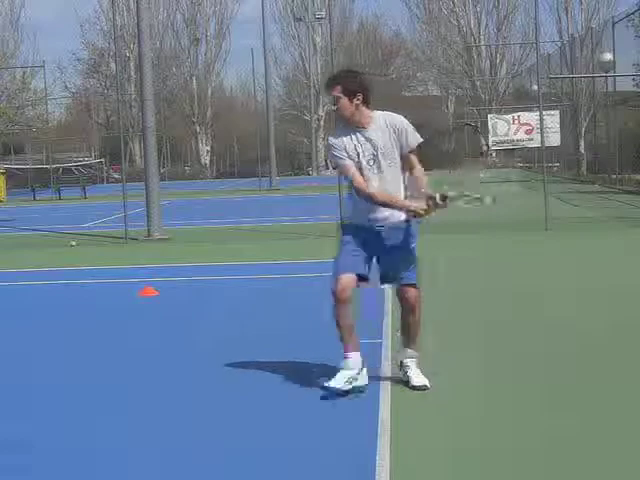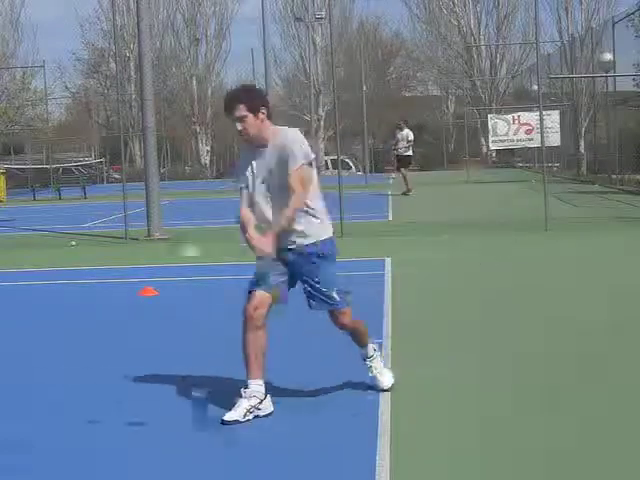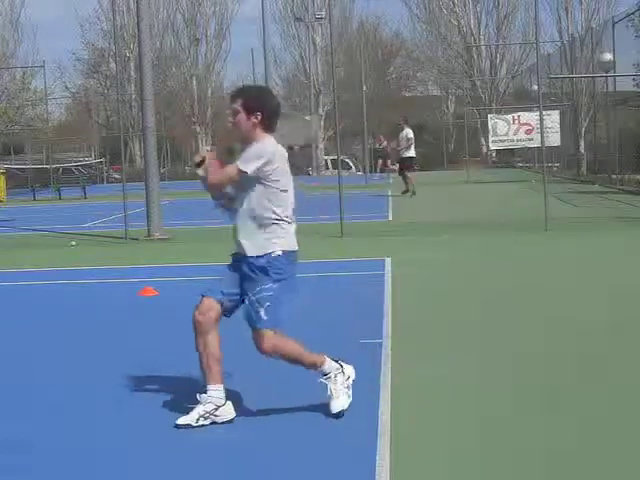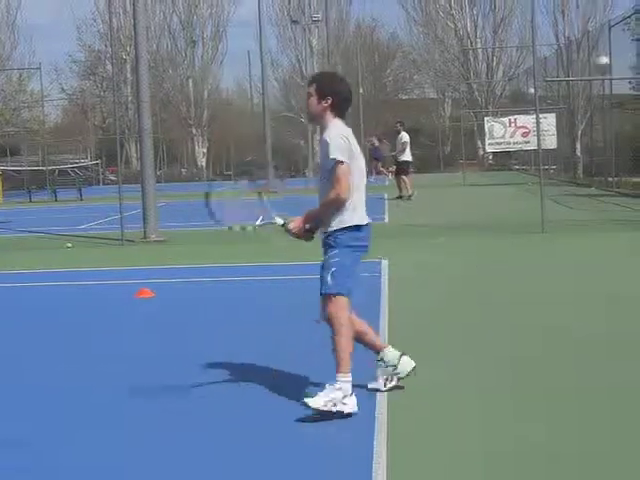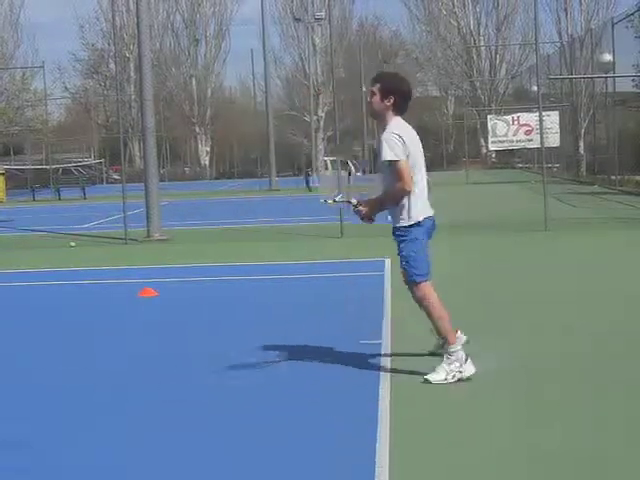
dt=0.4s
person 1, frame 1
left shoulder: (395, 124)
right shoulder: (337, 139)
left elbow: (414, 167)
right elbow: (361, 187)
left wrist: (427, 193)
right wrist: (408, 204)
left hip: (396, 226)
right hip: (358, 227)
left knee: (409, 296)
right knee: (342, 289)
left ankle: (408, 361)
right ankle: (353, 362)
person 1, frame 2
left shoulder: (291, 142)
right shoulder: (246, 157)
left elbow: (299, 197)
right elbow: (246, 208)
left wrist: (271, 237)
right wrist: (253, 237)
left hip: (313, 246)
right hip: (276, 249)
left knee: (342, 317)
right knee: (254, 310)
left ankle: (371, 356)
right ankle: (256, 394)
person 1, frame 3
left shoulder: (265, 151)
right shoulder: (254, 153)
left elbow: (214, 181)
right elbow: (232, 199)
left wrist: (210, 158)
right wrist: (213, 166)
left hip: (271, 259)
right hip: (247, 257)
left knee: (267, 342)
right knee: (204, 316)
left ankle: (335, 371)
right ankle: (216, 400)
person 1, frame 4
left shoulder: (333, 135)
right shoulder: (338, 135)
left elbow: (342, 193)
left wrist: (306, 220)
right wrist: (311, 222)
left hip: (347, 233)
right hip: (346, 231)
left knee: (335, 306)
right knee: (336, 307)
left ankle: (343, 390)
right ankle: (392, 359)
person 1, frame 5
left shoulder: (391, 135)
right shoulder: (404, 131)
left elbow: (404, 185)
left wrist: (372, 206)
right wrist: (375, 203)
left hip: (411, 224)
right hip: (414, 221)
left knee: (422, 289)
right knee: (417, 285)
left ankle: (457, 358)
right ankle: (450, 335)
